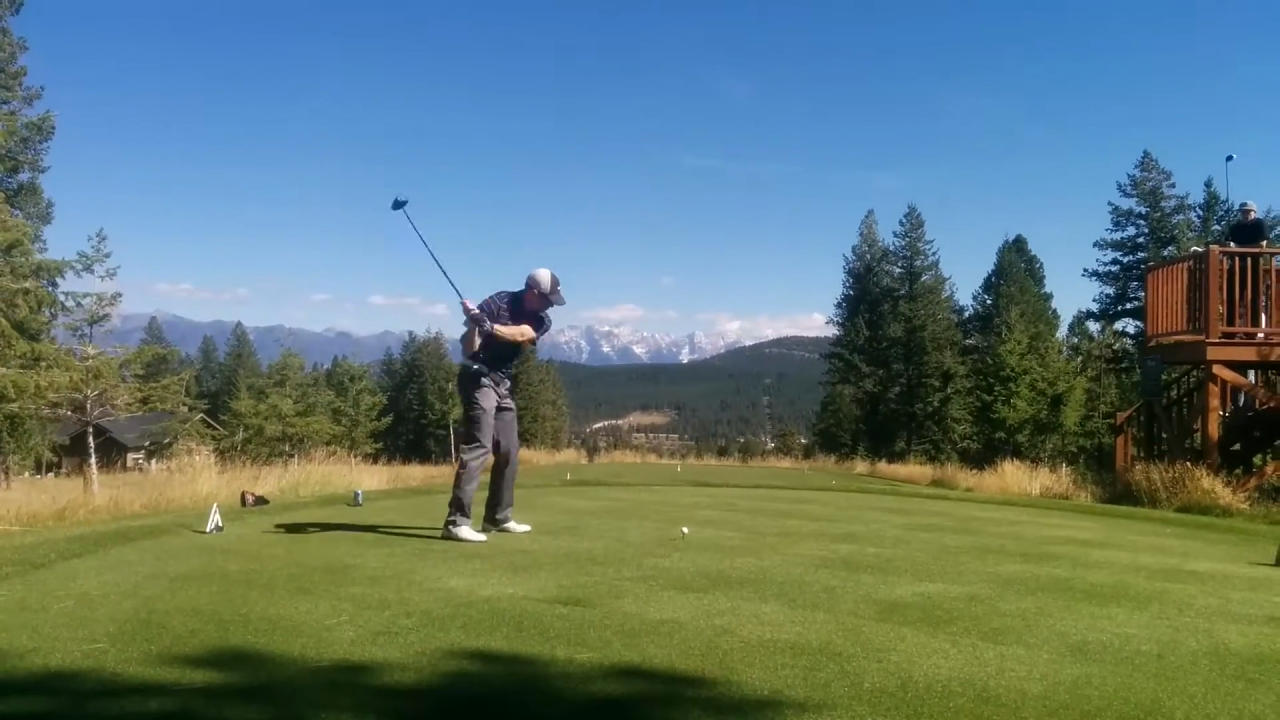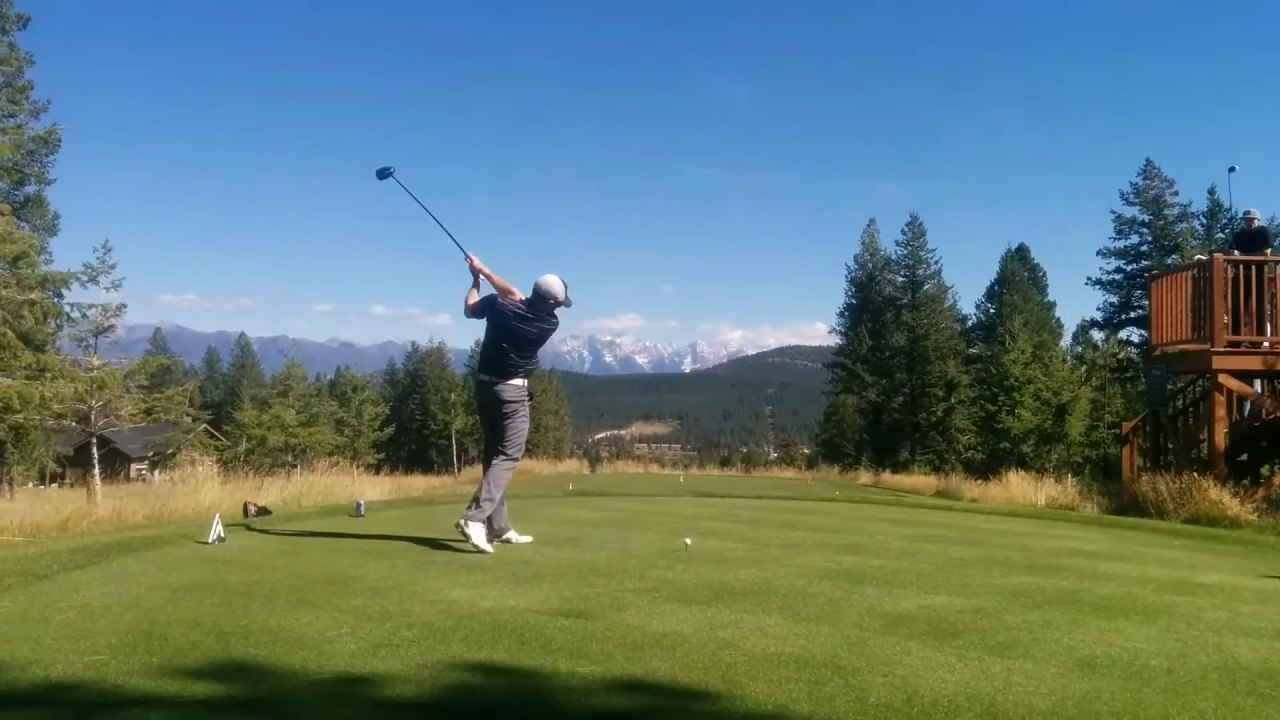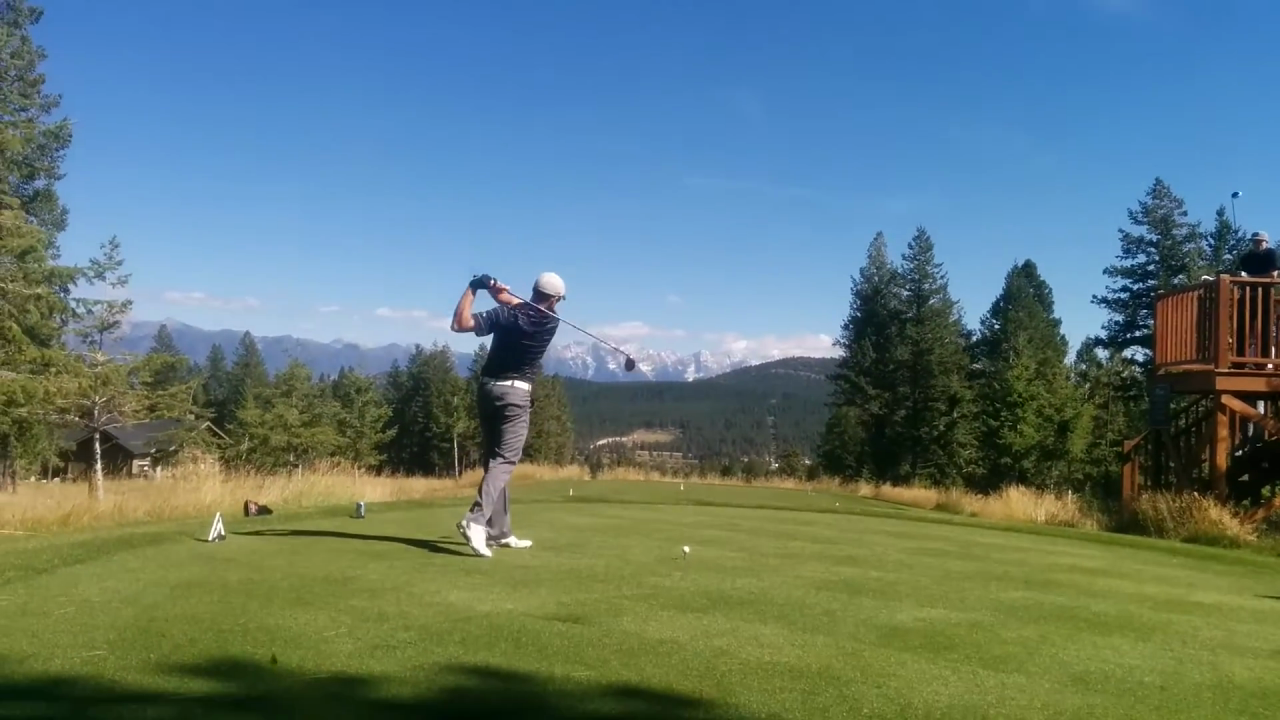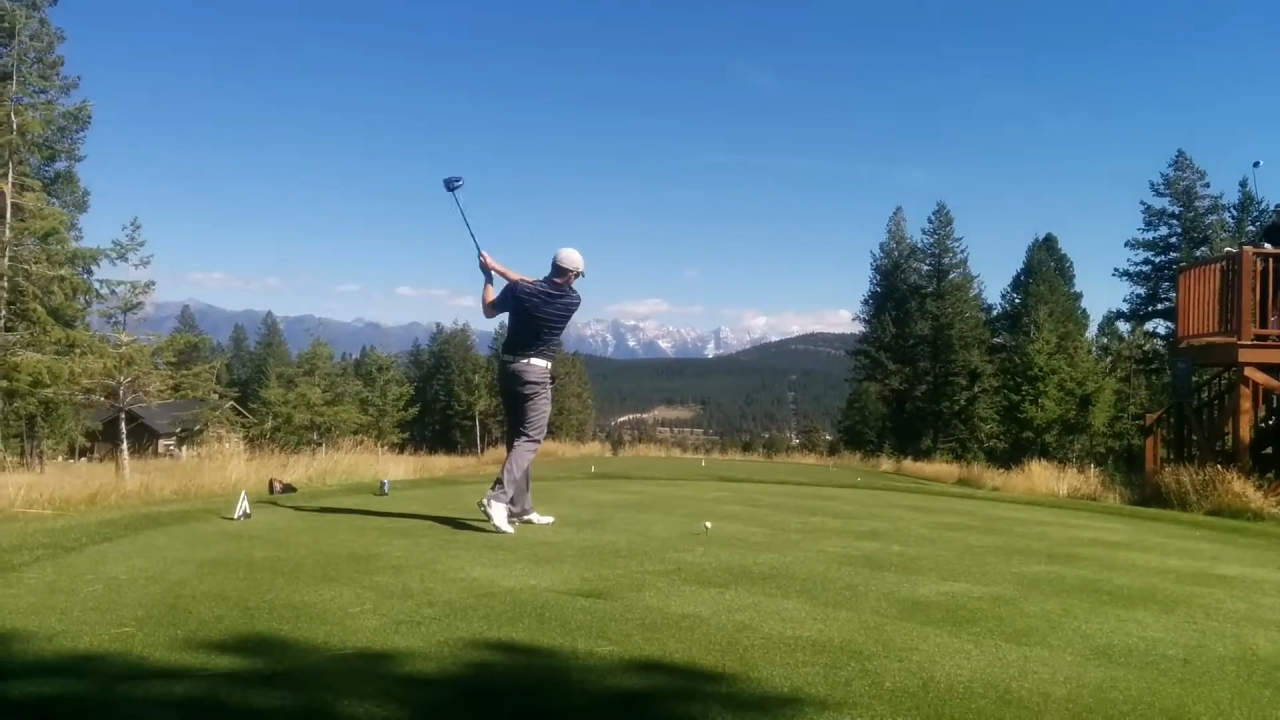
dt=0.3s
person 1, frame 1
left shoulder: (542, 320)
right shoulder: (496, 303)
left elbow: (517, 334)
right elbow: (468, 347)
left wrist: (488, 325)
right wrist: (475, 325)
left hip: (501, 382)
right hip: (478, 378)
left knee: (508, 451)
right knee: (478, 447)
left ankle: (498, 516)
right ankle: (457, 521)
person 1, frame 2
left shoulder: (496, 305)
right shoulder: (549, 323)
left elbow: (469, 309)
left wrist: (477, 275)
right wrist: (482, 271)
left hip: (485, 387)
right hip: (512, 393)
left knee: (495, 454)
right knee: (506, 457)
left ankle: (498, 527)
right ankle: (475, 517)
person 1, frame 3
left shoulder: (506, 316)
right shoulder: (552, 321)
left elbow: (459, 324)
left wrist: (473, 288)
right wrist: (495, 287)
left hip: (488, 390)
right hip: (515, 394)
left knee: (495, 459)
right knee: (505, 461)
left ankle: (499, 531)
right ankle: (476, 520)
person 1, frame 4
left shoulder: (518, 291)
right shoulder: (573, 300)
left elbow: (489, 311)
left wrist: (489, 273)
right wrist: (497, 268)
left hip: (508, 368)
right hip: (536, 372)
left knee: (517, 438)
right knee: (530, 439)
left ankle: (520, 507)
right ankle: (498, 498)
